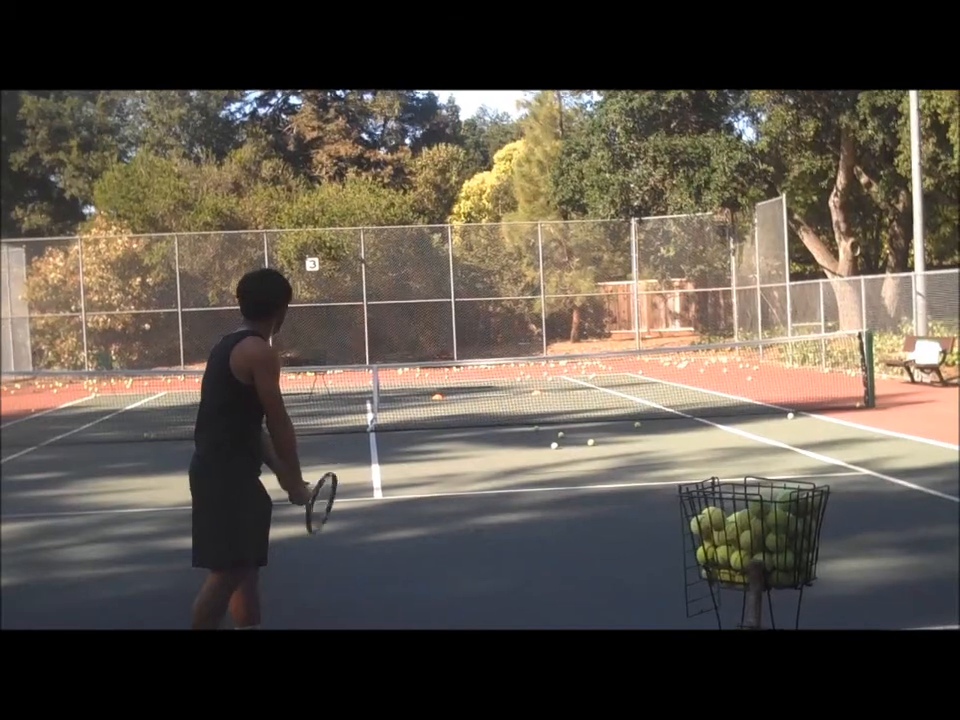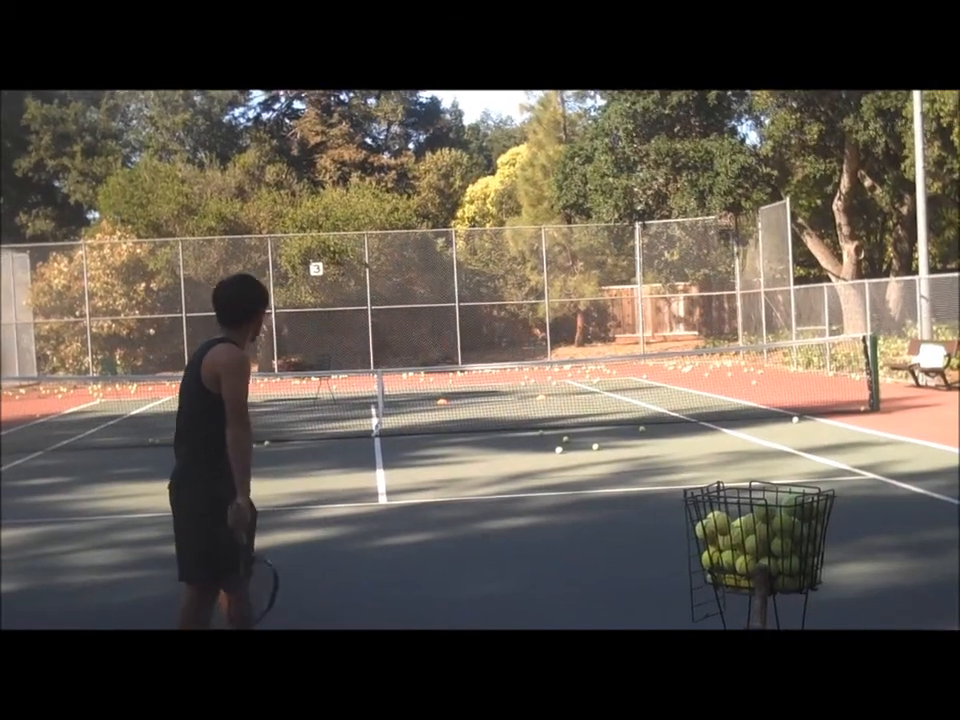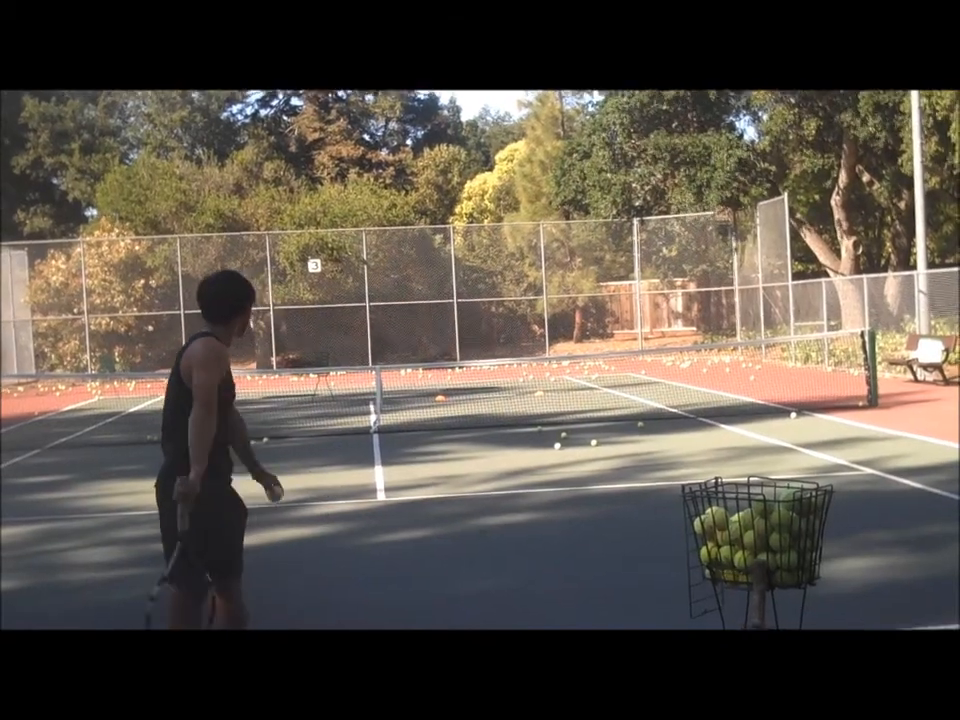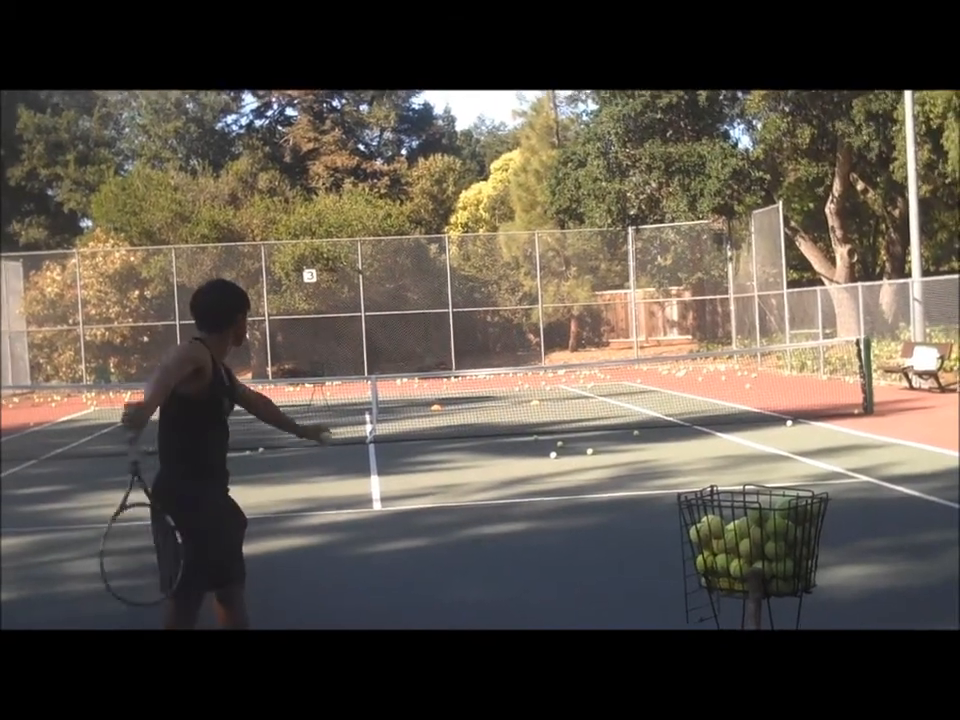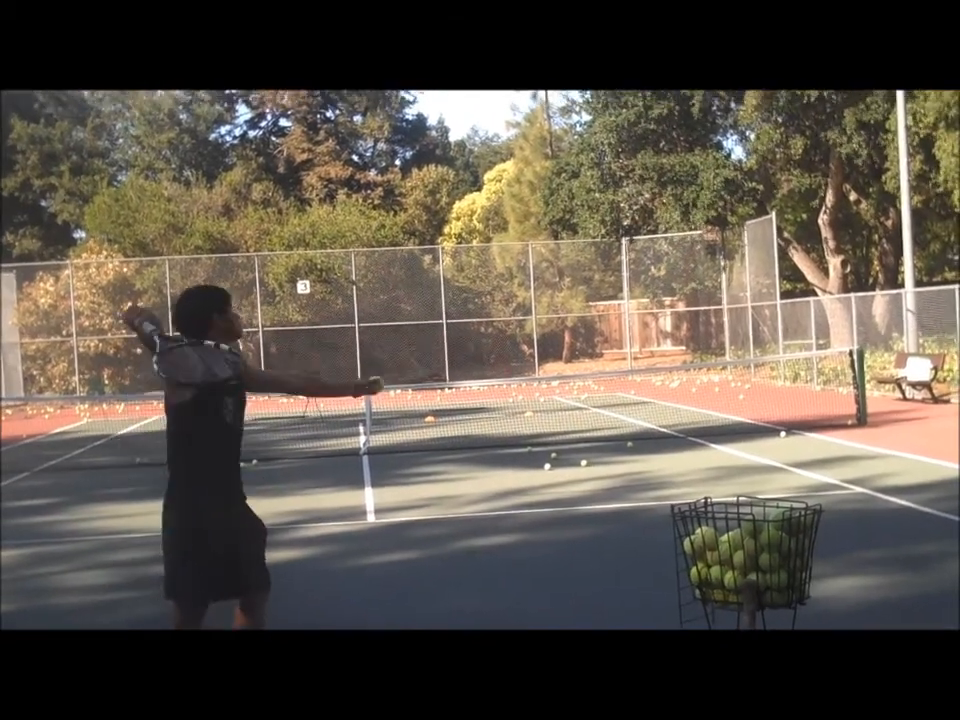
dt=0.4s
person 1, frame 1
left shoulder: (230, 346)
right shoulder: (259, 352)
right elbow: (277, 422)
left wrist: (280, 469)
right wrist: (296, 479)
left hip: (220, 471)
right hip: (226, 476)
left knee: (246, 567)
right knee: (225, 573)
left ankle: (248, 629)
person 1, frame 2
left shoulder: (211, 353)
right shoulder: (232, 358)
right elbow: (237, 428)
left wrist: (238, 493)
right wrist: (242, 495)
left hip: (209, 485)
right hip: (205, 489)
left knee: (235, 575)
right knee: (205, 585)
person 1, frame 3
left shoulder: (209, 352)
right shoulder: (208, 350)
left elbow: (229, 419)
right elbow: (202, 413)
left wrist: (257, 471)
right wrist: (196, 473)
left hip: (211, 486)
right hip: (192, 490)
left knee: (227, 576)
right knee: (193, 587)
person 1, frame 4
left shoulder: (218, 368)
right shoulder: (193, 354)
left elbow: (255, 402)
right elbow: (167, 372)
left wrist: (299, 429)
right wrist: (147, 401)
left hip: (209, 495)
right hip: (182, 498)
left knee: (231, 583)
right knee: (187, 597)
person 1, frame 5
left shoulder: (234, 369)
right shoulder: (183, 362)
left elbow: (293, 382)
right elbow: (134, 317)
left wrist: (352, 387)
right wrist: (143, 320)
left hip: (230, 502)
right hip: (191, 507)
left knee: (254, 590)
right knee: (191, 609)
